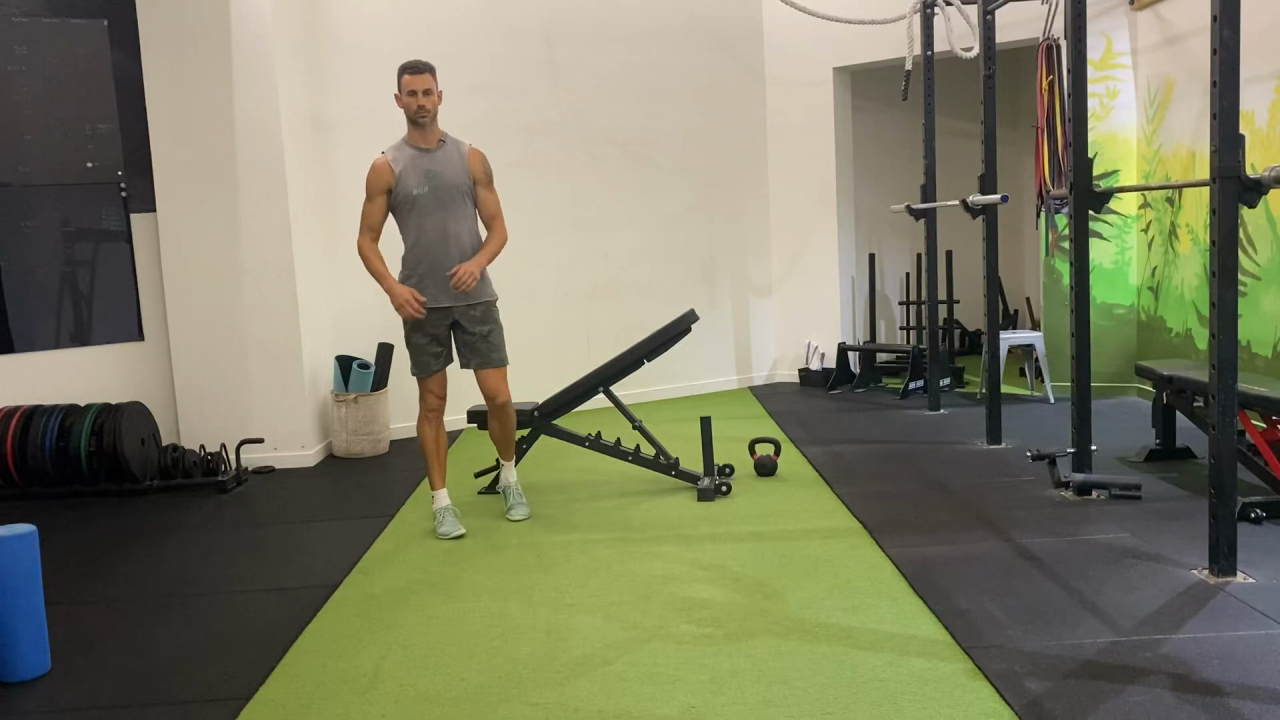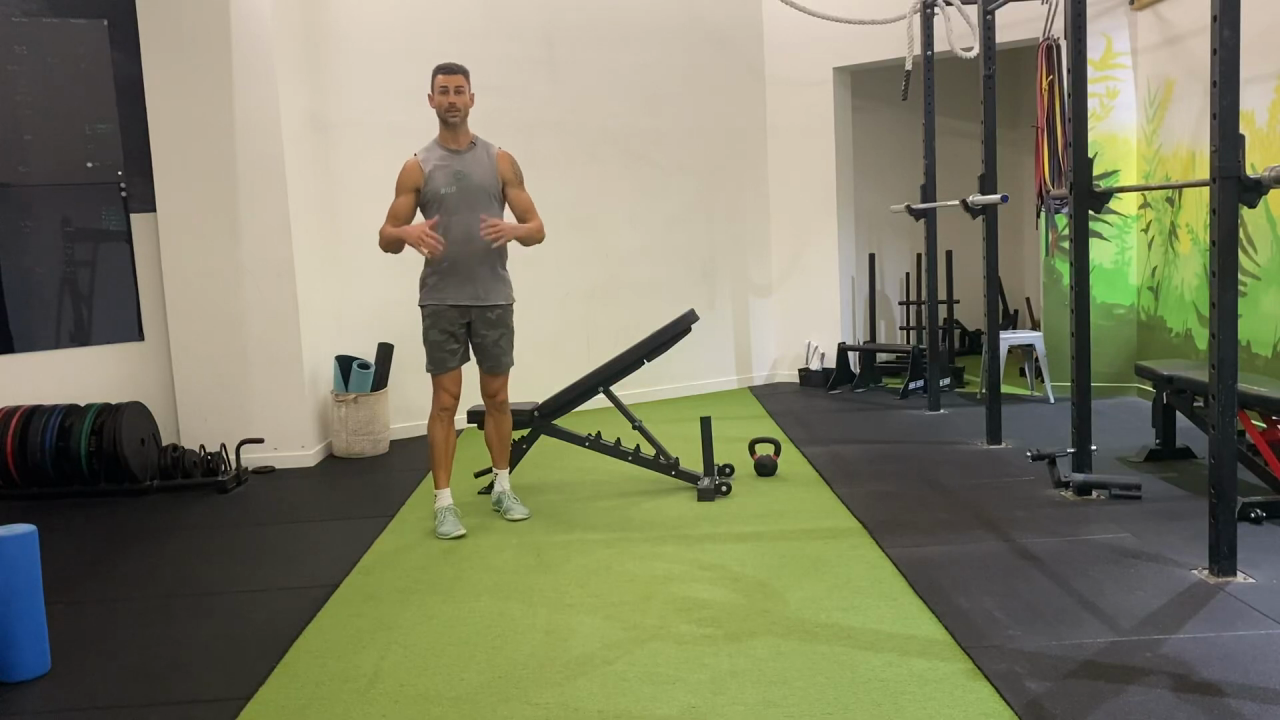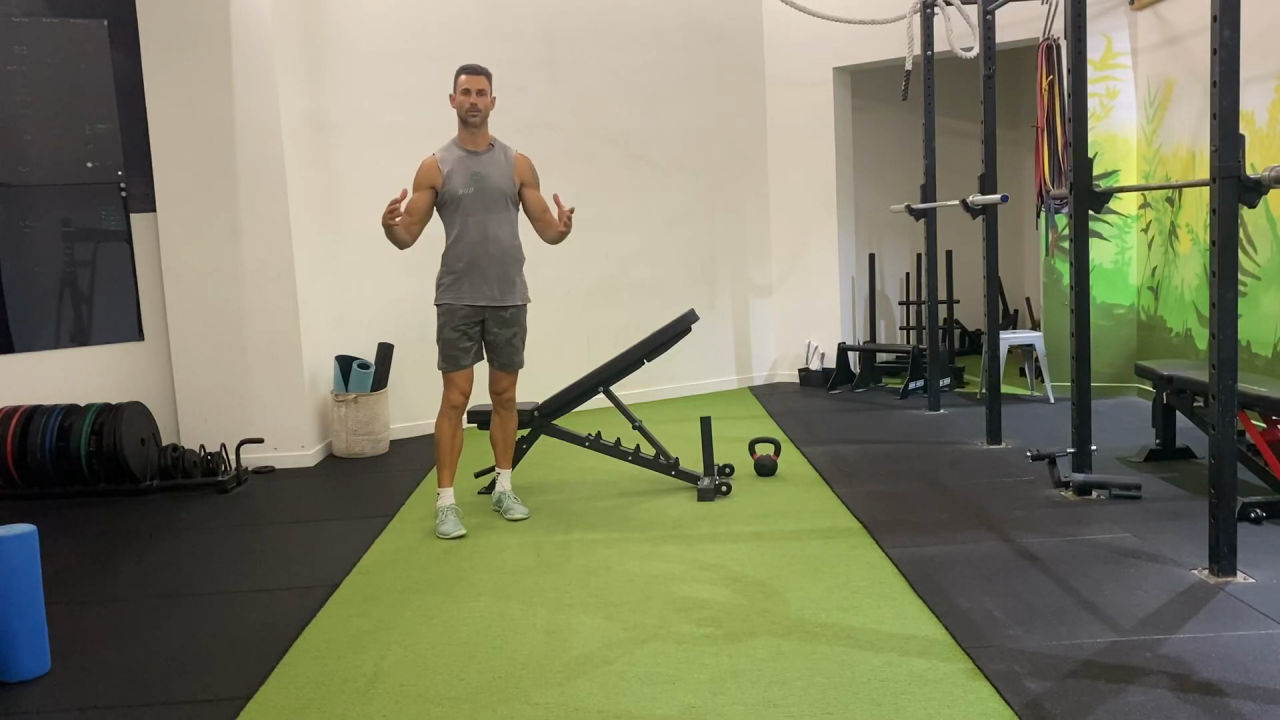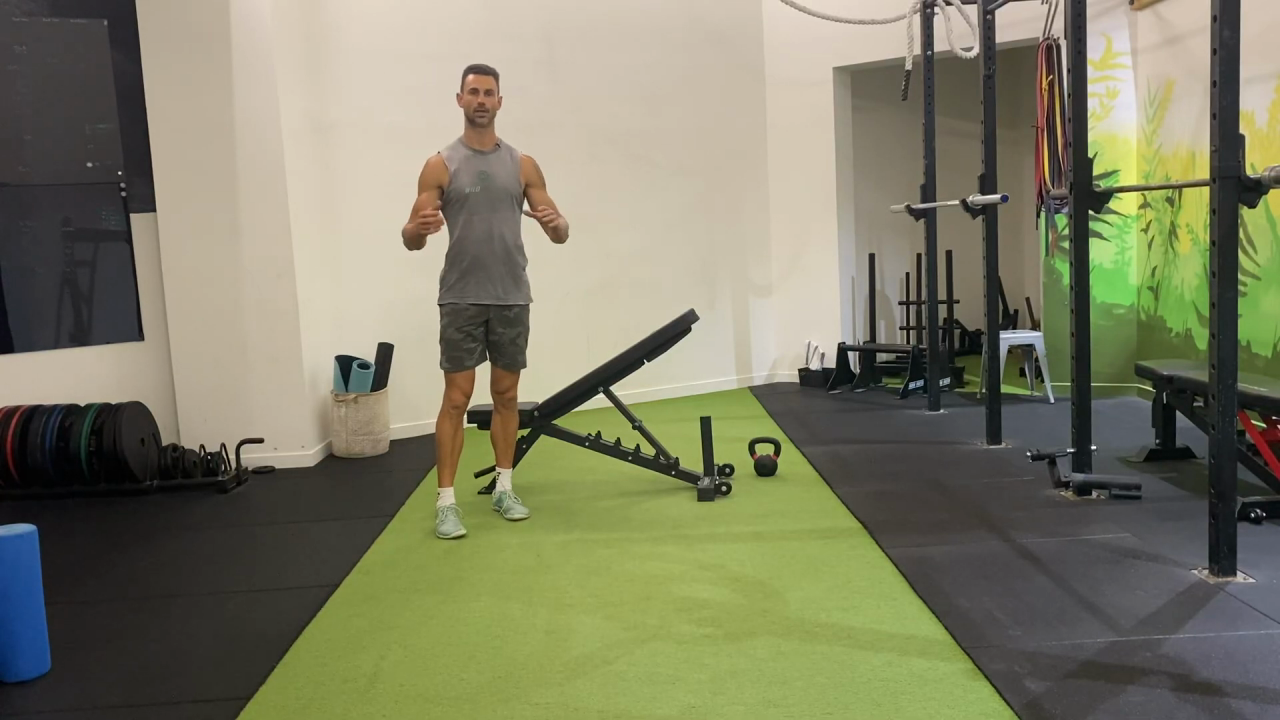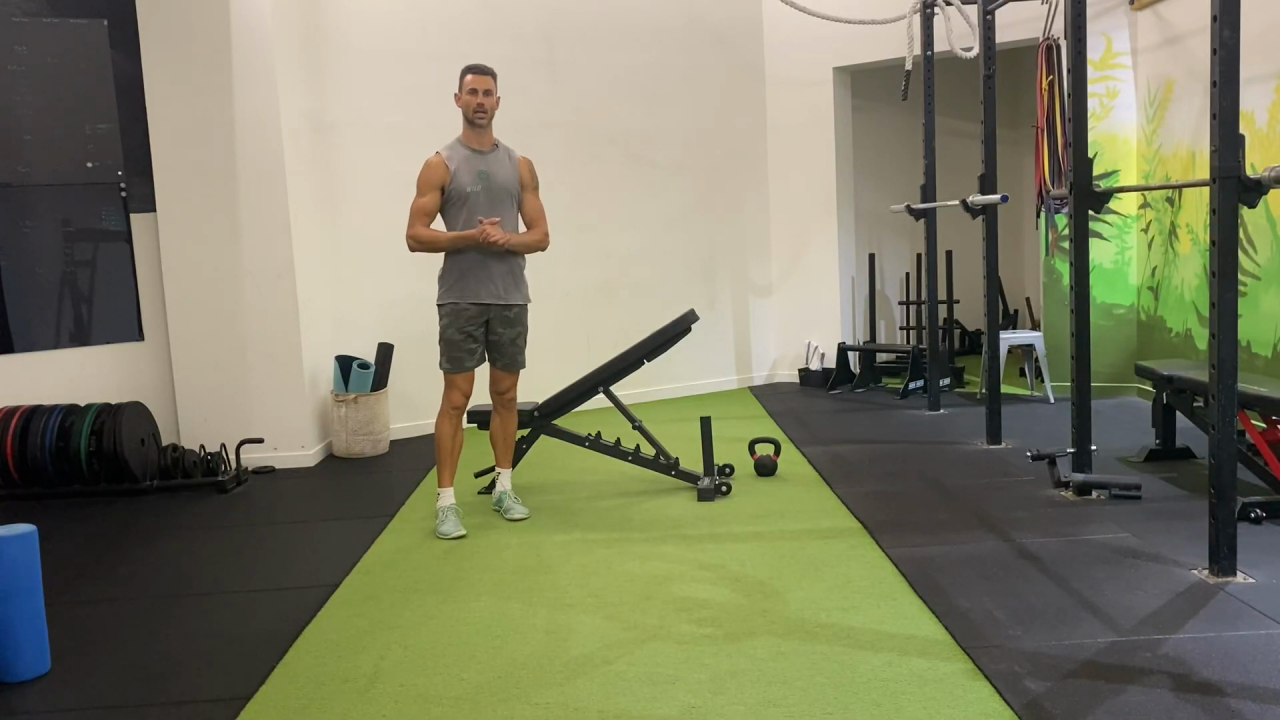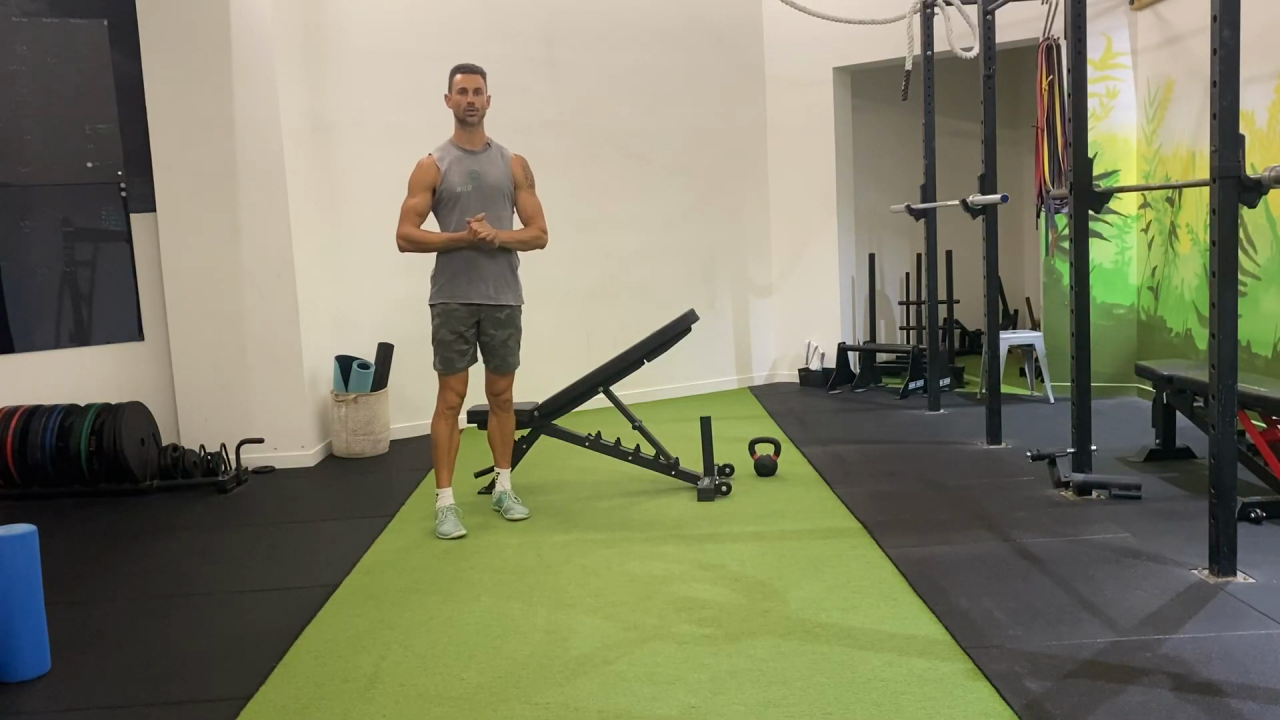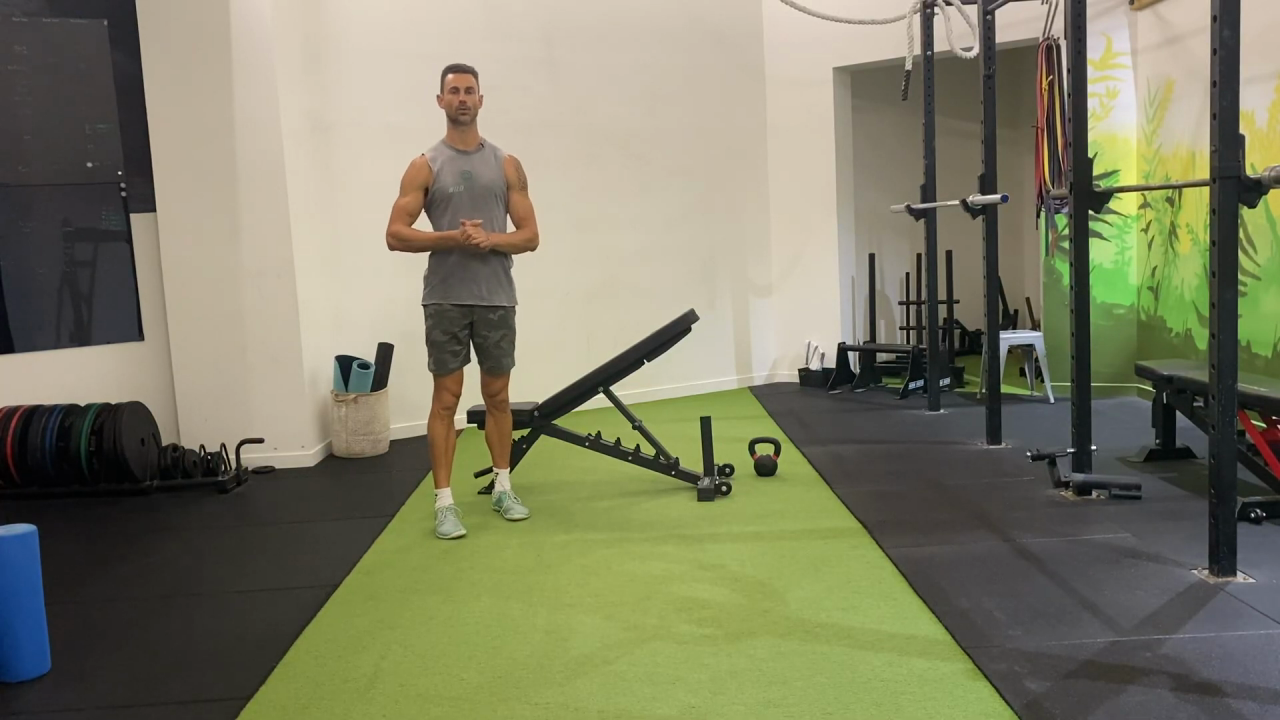
dt=0.4s
person 1, frame 1
left shoulder: (471, 158)
right shoulder: (386, 167)
left elbow: (498, 230)
right elbow: (366, 240)
left wrist: (477, 263)
right wrist: (393, 286)
left hip: (475, 298)
right hip: (423, 303)
left knee: (498, 395)
right knee: (432, 402)
left ankle: (509, 476)
right ankle: (441, 501)
person 1, frame 2
left shoulder: (500, 160)
right shoulder: (417, 167)
left elbow: (537, 231)
right elbow: (386, 240)
left wrist: (516, 229)
right wrist: (406, 234)
left hip: (494, 298)
right hip: (442, 300)
left knee: (497, 396)
right knee: (445, 399)
left ankle: (502, 487)
right ankle: (443, 501)
person 1, frame 3
left shoulder: (517, 164)
right shoulder: (435, 167)
left elbow: (545, 229)
right elbow: (407, 236)
left wrist: (563, 229)
right wrist: (389, 226)
left hip: (509, 298)
right hip: (458, 299)
left knee: (504, 395)
right knee: (455, 399)
left ankle: (503, 487)
right ankle: (446, 501)
person 1, frame 4
left shoulder: (522, 164)
right shoulder: (441, 165)
left elbow: (558, 231)
right elbow: (412, 238)
left wrist: (555, 222)
right wrist: (418, 229)
left hip: (512, 297)
right hip: (461, 298)
left knee: (506, 395)
right knee: (457, 398)
left ankle: (503, 487)
right ankle: (446, 501)
person 1, frame 5
left shoulder: (520, 165)
right shoulder: (440, 165)
left elbow: (541, 235)
right elbow: (416, 236)
left wrist: (506, 239)
right wrist: (472, 236)
left hip: (511, 297)
right hip: (461, 298)
left knee: (505, 394)
right knee: (456, 398)
left ankle: (503, 487)
right ankle: (446, 501)
person 1, frame 6
left shoulder: (513, 164)
right shoulder: (432, 166)
left elbow: (539, 233)
right elbow: (405, 236)
left wrist: (496, 235)
right wrist: (462, 237)
left hip: (503, 297)
right hip: (452, 299)
left knee: (501, 395)
right knee: (451, 398)
left ankle: (503, 487)
right ankle: (445, 501)
person 1, frame 7
left shoulder: (506, 165)
right shoulder: (425, 166)
left elbow: (530, 235)
right elbow: (395, 234)
left wrist: (489, 238)
right wrist: (454, 237)
left hip: (497, 297)
right hip: (445, 299)
left knee: (497, 395)
right knee: (446, 399)
left ankle: (501, 487)
right ankle: (444, 501)
